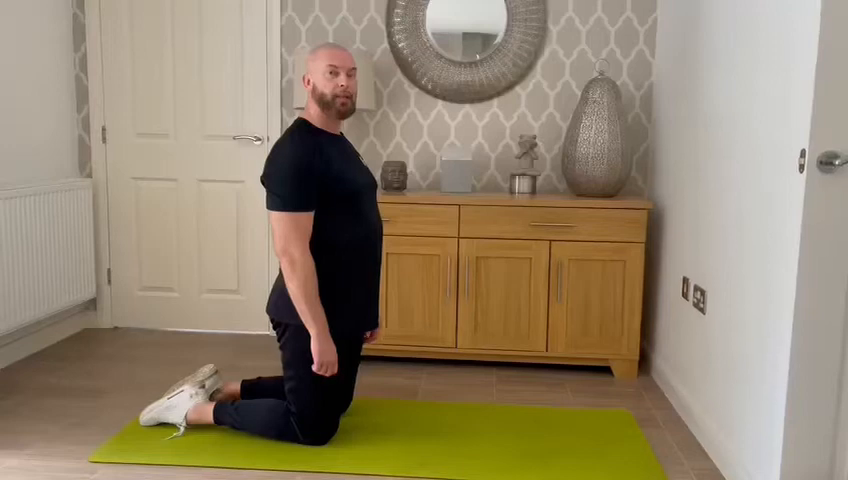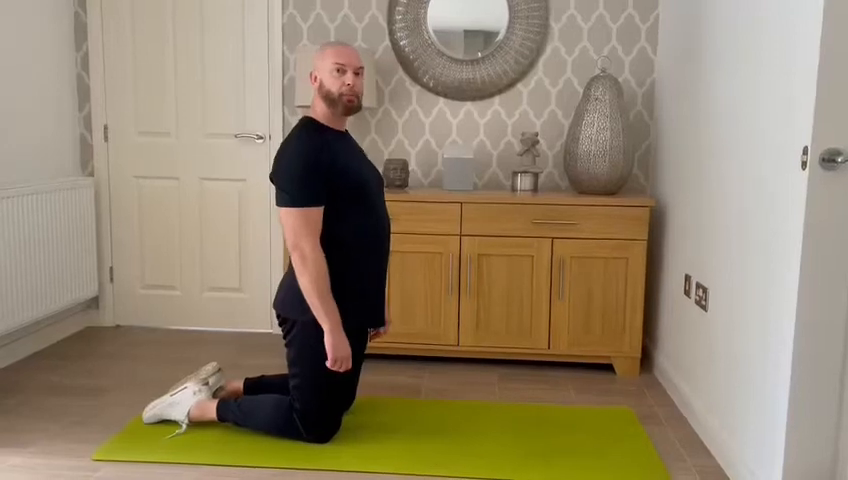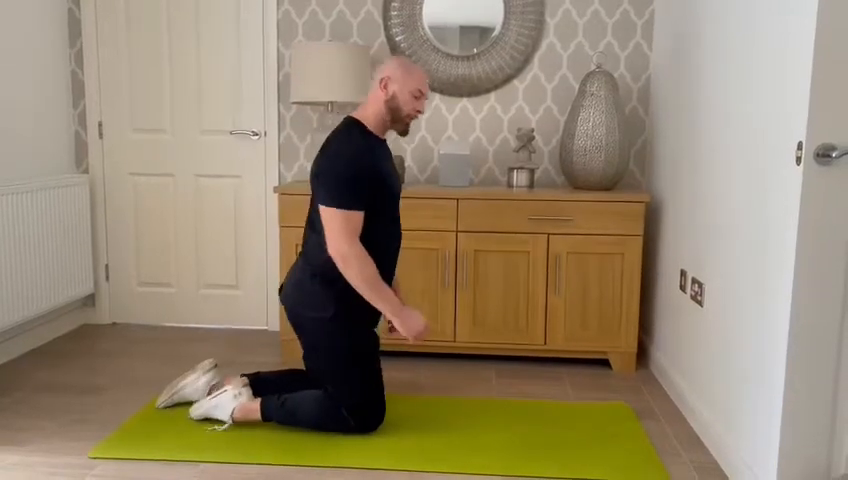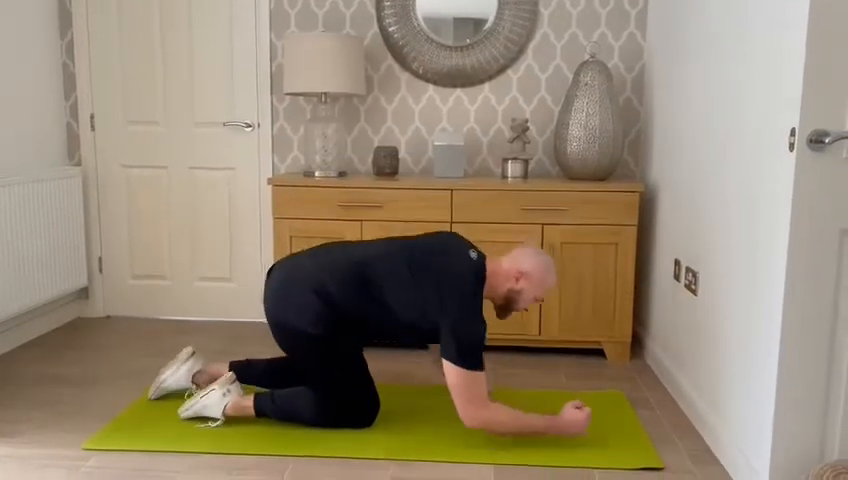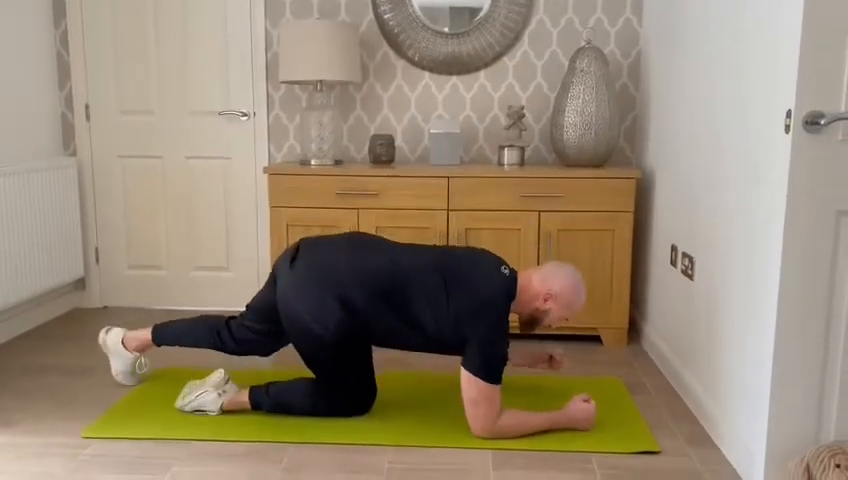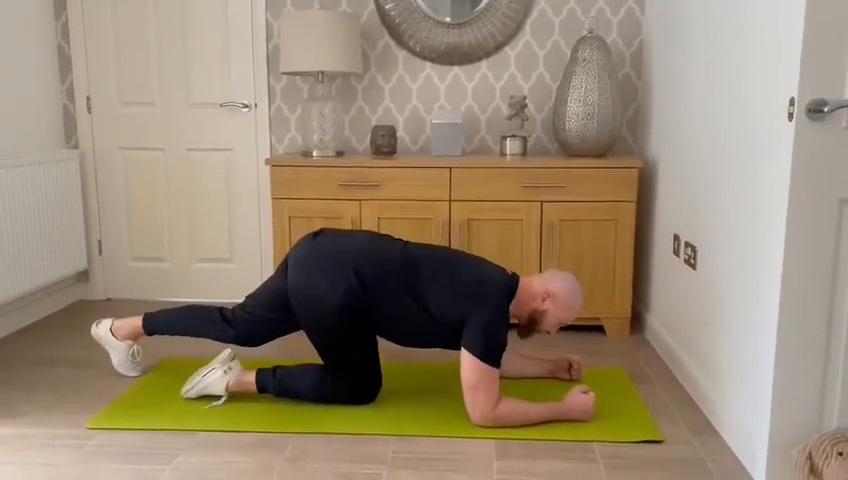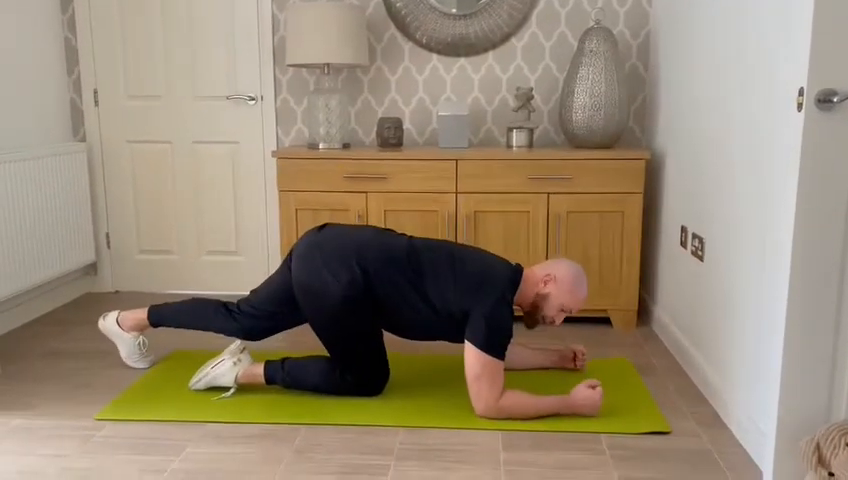
dt=0.7s
person 1, frame 1
left shoulder: (340, 144)
right shoulder: (295, 153)
right elbow: (292, 252)
left wrist: (363, 312)
right wrist: (319, 334)
left hip: (344, 310)
right hip: (312, 315)
left knee: (333, 402)
right knee: (313, 426)
left ankle: (222, 389)
right ankle: (196, 408)
person 1, frame 2
left shoulder: (344, 142)
right shoulder: (303, 150)
right elbow: (303, 247)
left wrist: (371, 307)
right wrist: (332, 328)
left hip: (350, 305)
right hip: (318, 311)
left knee: (336, 400)
right knee: (316, 423)
left ankle: (224, 386)
right ankle: (198, 405)
person 1, frame 3
left shoulder: (372, 143)
right shoulder: (348, 152)
right elbow: (343, 248)
left wrist: (393, 295)
right wrist: (398, 311)
left hip: (332, 296)
right hip: (327, 302)
left knee: (332, 383)
right knee: (362, 412)
left ankle: (224, 384)
right ankle: (240, 406)
person 1, frame 4
left shoulder: (464, 254)
right shoulder: (461, 306)
right elbow: (475, 415)
left wrist: (462, 368)
right wrist: (560, 424)
left hip: (293, 276)
right hip: (305, 303)
left knee: (310, 371)
right knee: (356, 407)
left ankle: (198, 371)
right ankle: (232, 400)
person 1, frame 5
left shoulder: (493, 270)
right shoulder: (491, 315)
right elbow: (485, 424)
left wrist: (526, 358)
right wrist: (566, 418)
left hip: (310, 259)
right hip: (321, 300)
left knee: (246, 335)
right knee: (353, 398)
left ankle: (129, 341)
right ankle: (232, 398)
person 1, frame 6
left shoulder: (494, 286)
right shoulder: (491, 306)
left elbow: (487, 360)
right elbow: (484, 411)
left wrist: (550, 368)
right wrist: (564, 410)
left hip: (319, 257)
right hip: (332, 280)
left knee: (240, 326)
right knee: (358, 386)
left ankle: (121, 329)
right ankle: (239, 380)
person 1, frame 7
left shoulder: (498, 278)
right shoulder: (494, 298)
left elbow: (492, 353)
right elbow: (488, 402)
left wrist: (557, 358)
right wrist: (570, 403)
left hip: (324, 252)
right hip: (336, 273)
left knee: (244, 319)
right knee: (366, 379)
left ankle: (128, 320)
right ankle: (247, 371)
